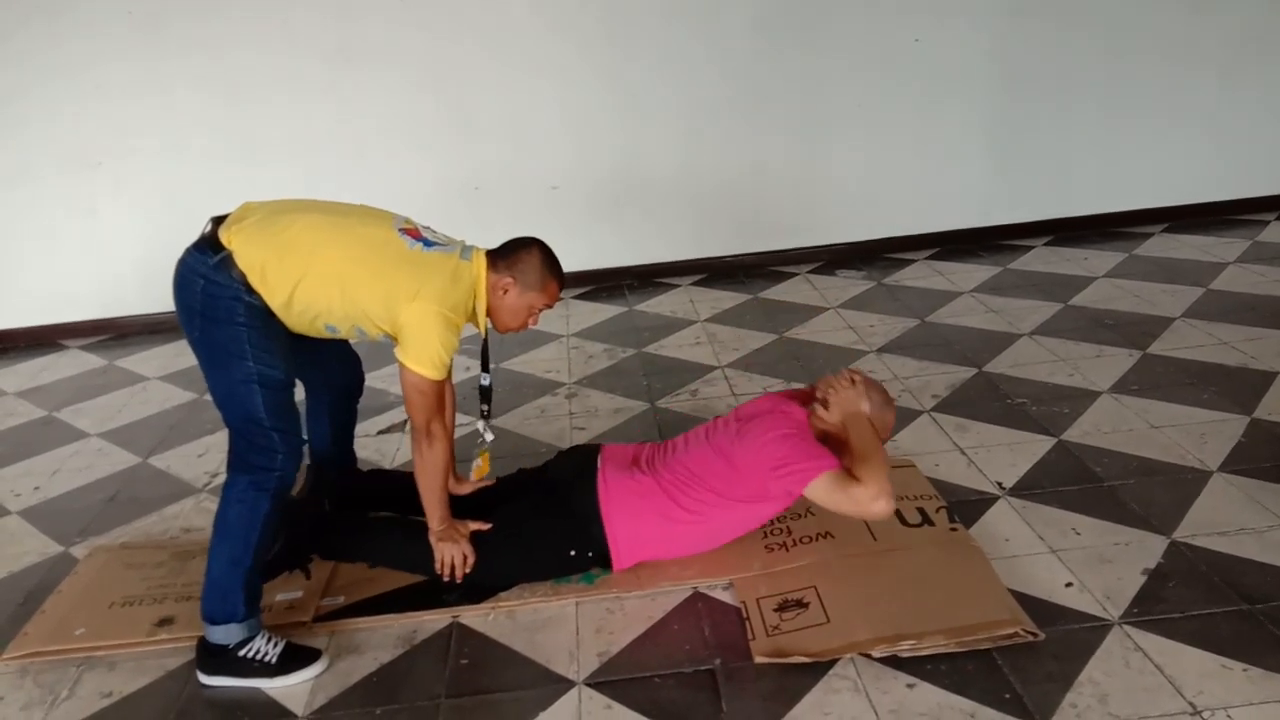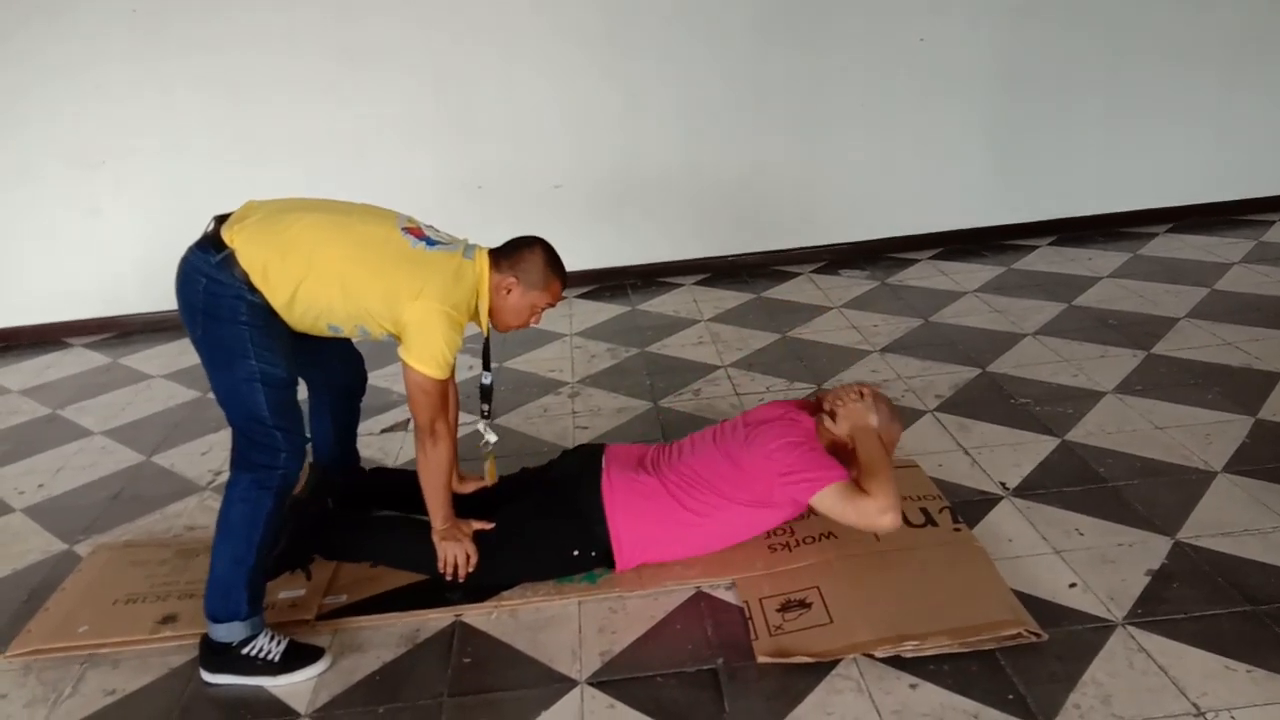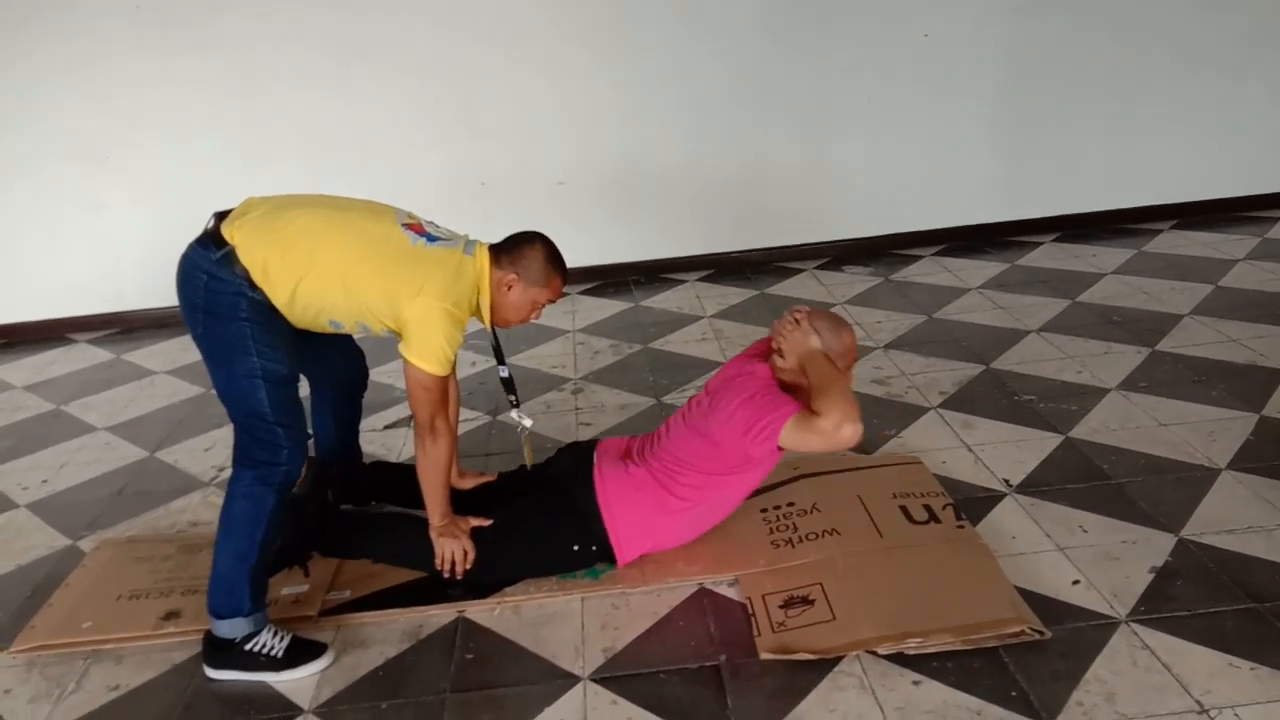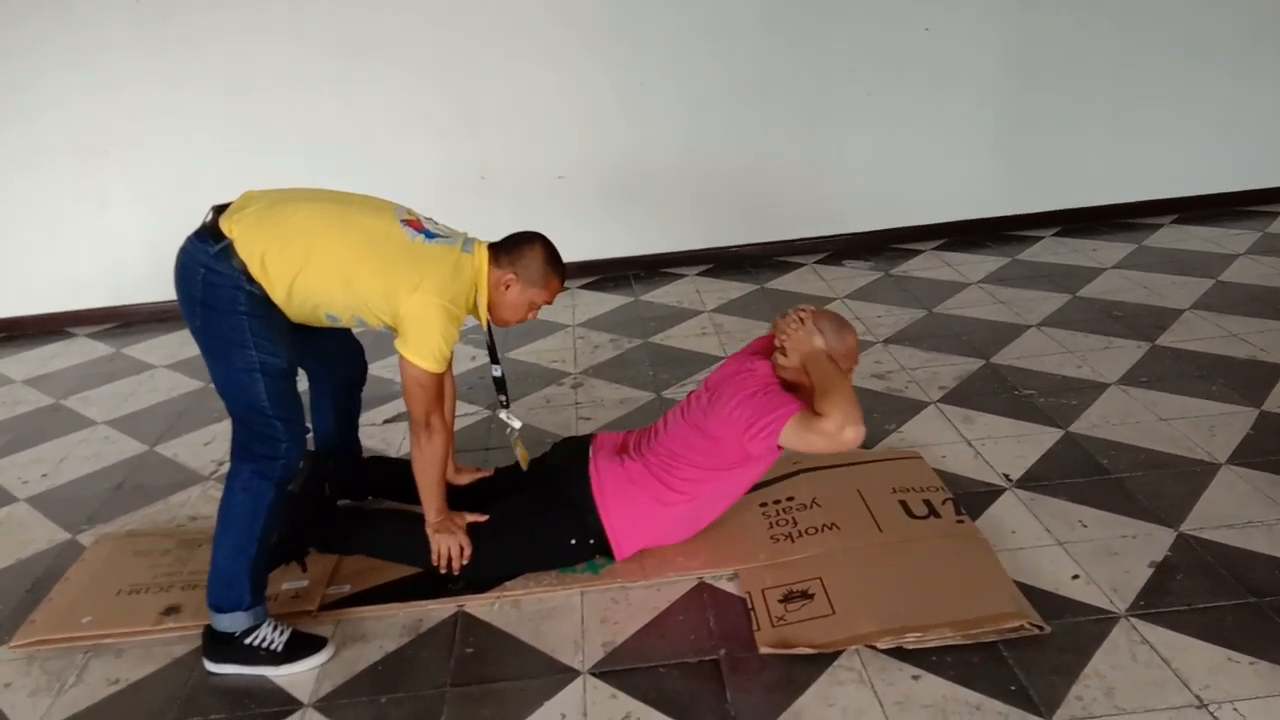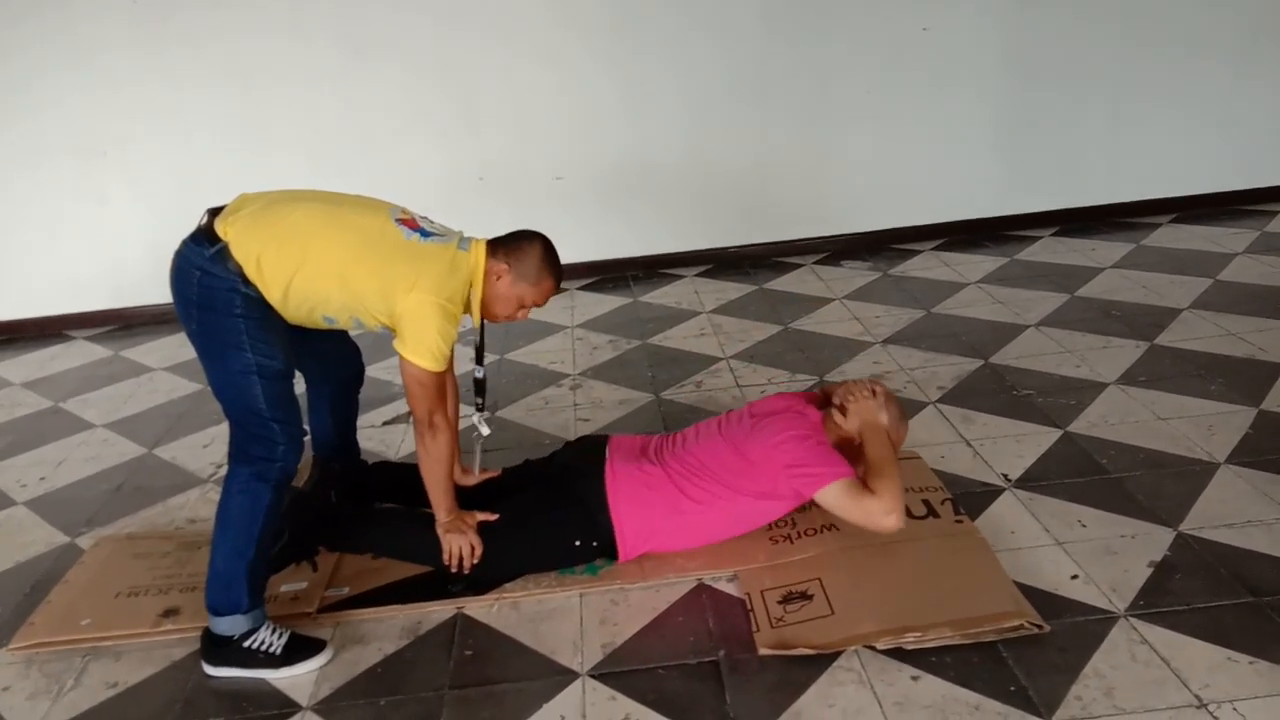
dt=0.3s
person 1, frame 1
left shoulder: (789, 404)
right shoulder: (793, 445)
left elbow: (818, 397)
right elbow: (876, 499)
left wrist: (840, 408)
right wrist: (856, 418)
left hip: (596, 474)
right hip: (594, 531)
left knee: (462, 506)
left ankle: (331, 496)
right ankle: (313, 532)
person 1, frame 2
left shoulder: (793, 413)
right shoulder: (798, 454)
left elbow: (829, 404)
right elbow: (882, 513)
left wrist: (853, 423)
right wrist: (864, 432)
left hip: (597, 474)
right hip: (596, 531)
left knee: (470, 507)
left ankle: (337, 494)
right ankle: (317, 533)
person 1, frame 3
left shoulder: (758, 362)
right shoulder: (762, 405)
left elbow: (786, 340)
right elbow: (843, 429)
right wrist: (813, 354)
left hip: (591, 468)
right hip: (592, 523)
left knee: (466, 501)
left ankle: (340, 486)
right ankle: (312, 527)
person 1, frame 4
left shoulder: (759, 361)
right shoulder: (763, 403)
left elbow: (787, 336)
right elbow: (844, 432)
right wrist: (818, 357)
left hip: (588, 464)
right hip: (587, 519)
left knee: (464, 496)
left ankle: (334, 481)
right ankle: (310, 523)
person 1, frame 5
left shoulder: (801, 404)
right shoulder: (804, 447)
right elbow: (887, 513)
left wrist: (850, 405)
right wrist: (872, 425)
left hip: (601, 465)
right hip: (600, 520)
left knee: (471, 499)
left ankle: (342, 484)
right ankle: (321, 522)
person 2, frame 1
left shoulder: (456, 268)
right shoulder: (436, 305)
left elbow: (439, 384)
right elbow: (427, 428)
left wrist: (449, 478)
right wrist: (440, 527)
left hip: (250, 258)
right hip: (223, 286)
left knee: (338, 378)
right knee: (270, 457)
right ankle: (227, 639)
person 2, frame 2
left shoulder: (460, 267)
right shoulder: (440, 305)
left elbow: (442, 388)
right elbow: (431, 428)
left wrist: (453, 479)
right wrist: (444, 525)
left hip: (255, 254)
right hip: (225, 286)
left knee: (341, 377)
right knee: (274, 456)
right ankle: (231, 637)
person 2, frame 3
left shoulder: (462, 263)
right shoulder: (441, 302)
left elbow: (443, 382)
right elbow: (431, 425)
left wrist: (453, 474)
right wrist: (441, 522)
left hip: (254, 251)
right hip: (226, 283)
left knee: (342, 374)
right knee: (276, 453)
right ankle: (235, 633)
person 2, frame 4
left shoulder: (459, 260)
right shoulder: (436, 299)
left elbow: (440, 377)
right elbow: (427, 422)
left wrist: (449, 468)
right wrist: (437, 518)
left hip: (255, 245)
right hip: (224, 276)
left knee: (342, 368)
right knee: (275, 446)
right ankle: (233, 627)
person 2, frame 5
left shoulder: (454, 259)
right shoulder: (433, 297)
left elbow: (442, 378)
right elbow: (431, 421)
left wrist: (454, 470)
right wrist: (447, 518)
left hip: (251, 247)
right hip: (220, 279)
left knee: (339, 372)
right knee: (272, 450)
right ankle: (232, 630)
